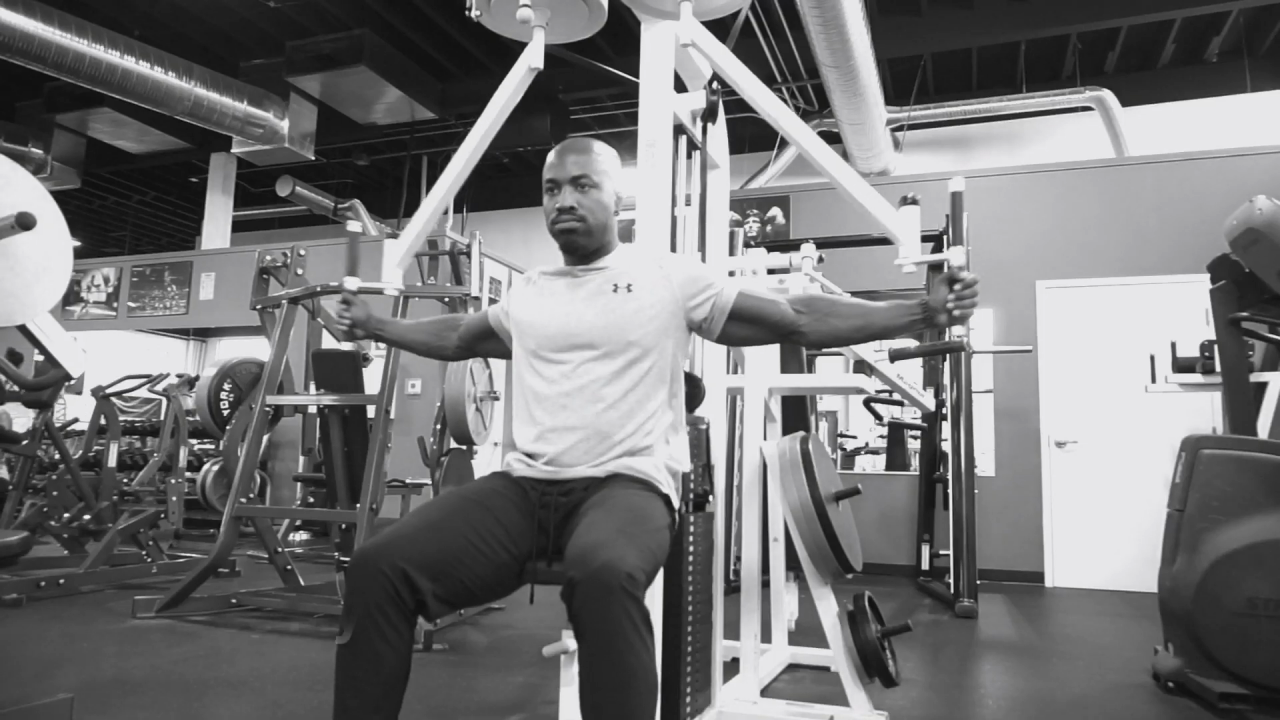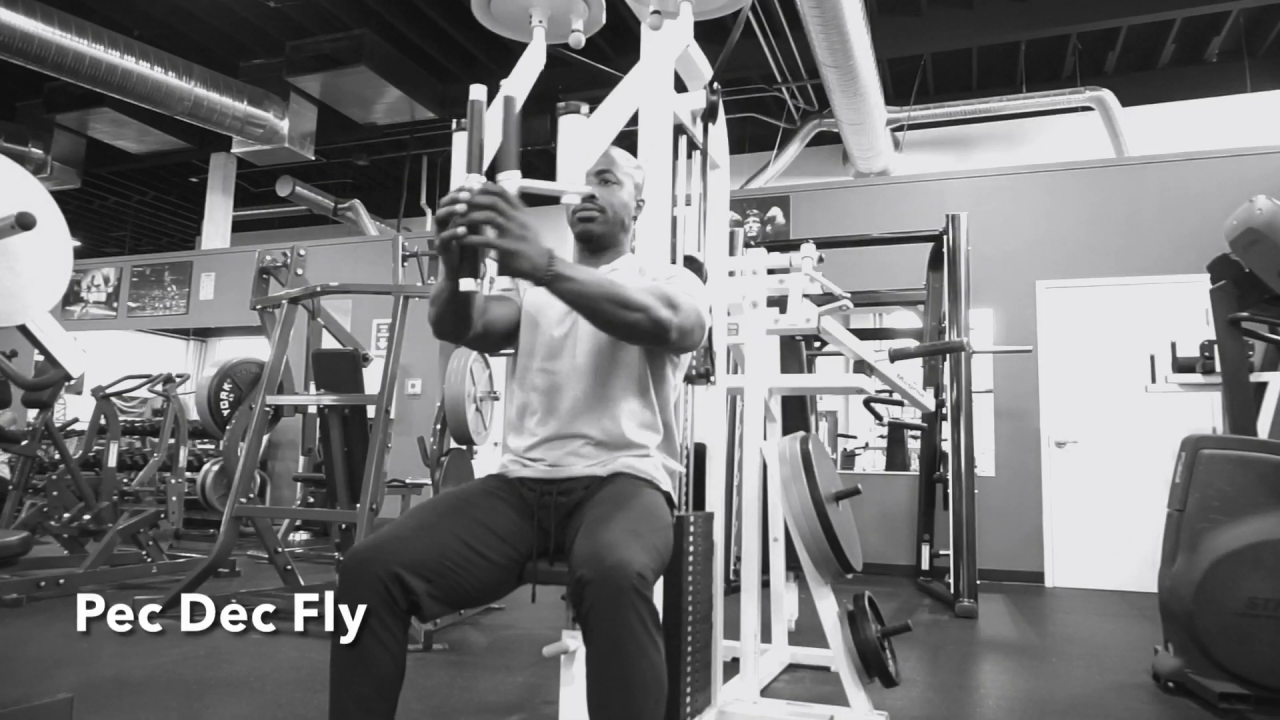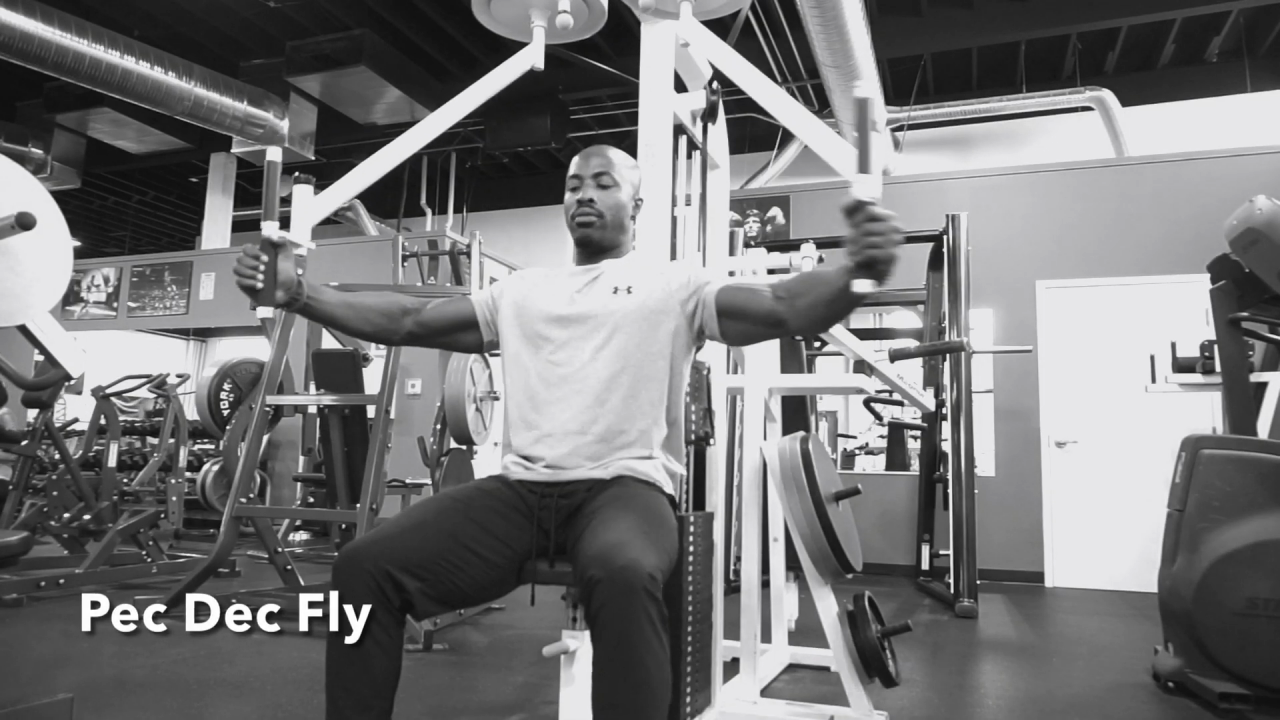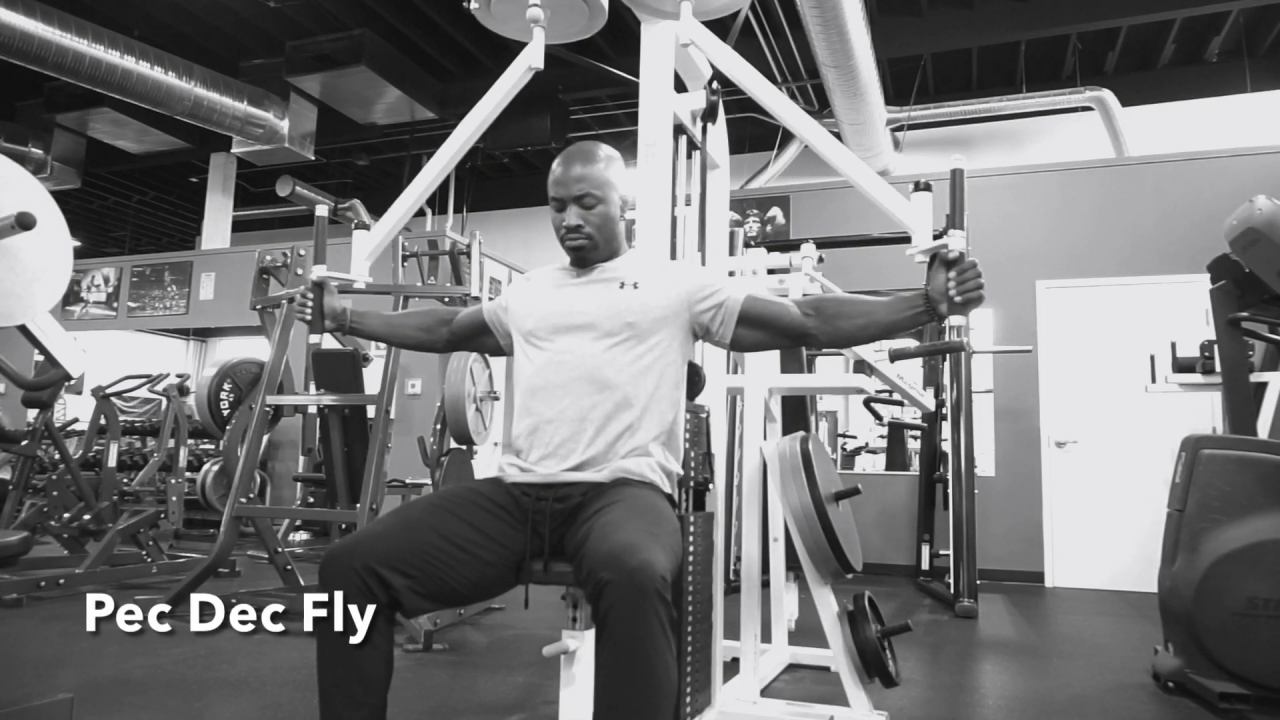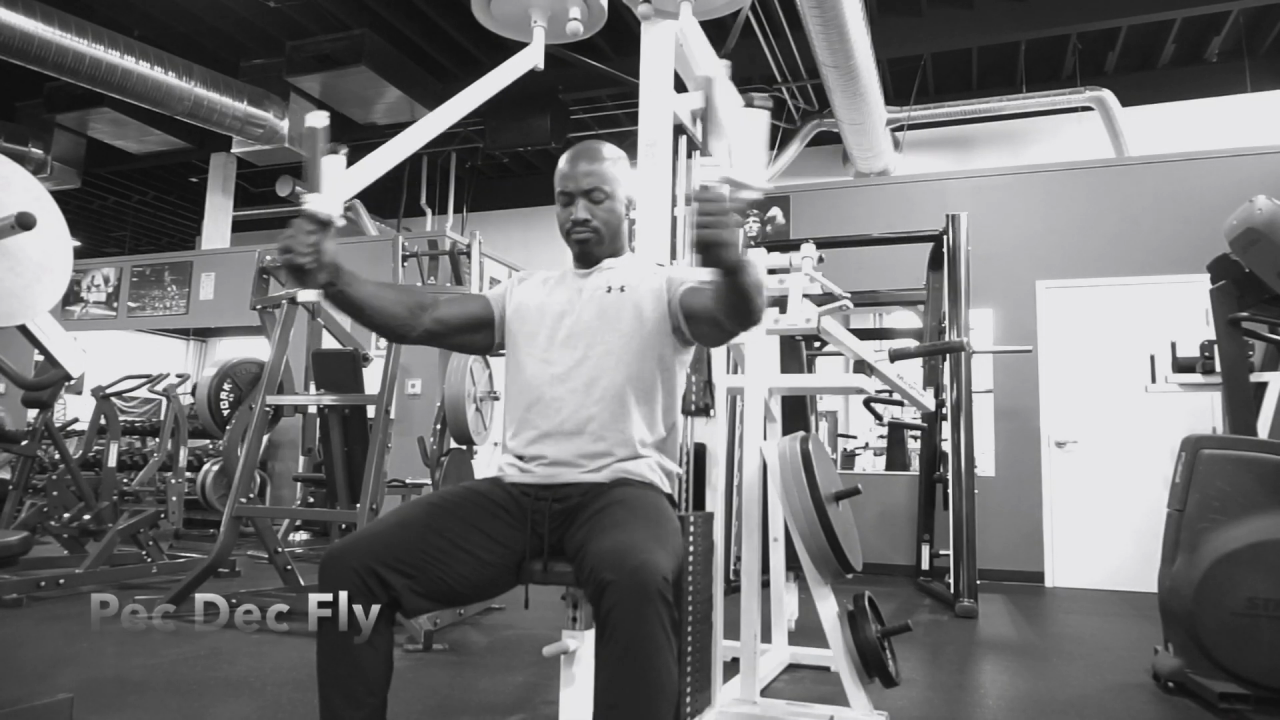
dt=1s
person 1, frame 1
left shoulder: (670, 277)
right shoulder: (527, 292)
left elbow: (797, 318)
right elbow: (460, 338)
left wrist: (922, 311)
right wrist: (375, 326)
left hip: (627, 481)
right hip: (524, 483)
left knee: (603, 573)
right knee: (379, 566)
person 1, frame 2
left shoulder: (668, 282)
right shoulder: (531, 291)
left elbow: (659, 323)
right elbow: (458, 324)
left wrist: (543, 261)
right wrist: (455, 265)
left hip: (621, 480)
right hip: (520, 484)
left knee: (614, 576)
right knee: (371, 568)
person 1, frame 3
left shoulder: (674, 285)
right shoulder: (522, 289)
left elbow: (784, 308)
right elbow: (407, 320)
left wrist: (855, 270)
right wrist: (297, 292)
left hip: (625, 484)
right hip: (520, 487)
left knee: (621, 574)
right knee: (366, 565)
person 1, frame 4
left shoulder: (677, 284)
right shoulder: (527, 291)
left elbow: (808, 321)
right elbow: (445, 329)
left wrist: (928, 302)
right wrist: (343, 317)
left hip: (622, 486)
right hip: (517, 489)
left knee: (634, 574)
right knee: (353, 564)
person 1, frame 5
left shoulder: (663, 285)
right shoulder: (526, 293)
left elbow: (735, 309)
right elbow: (420, 318)
left wrist: (731, 261)
right wrist: (329, 275)
left hip: (623, 488)
right hip: (517, 491)
left knee: (635, 577)
right knee: (351, 565)
